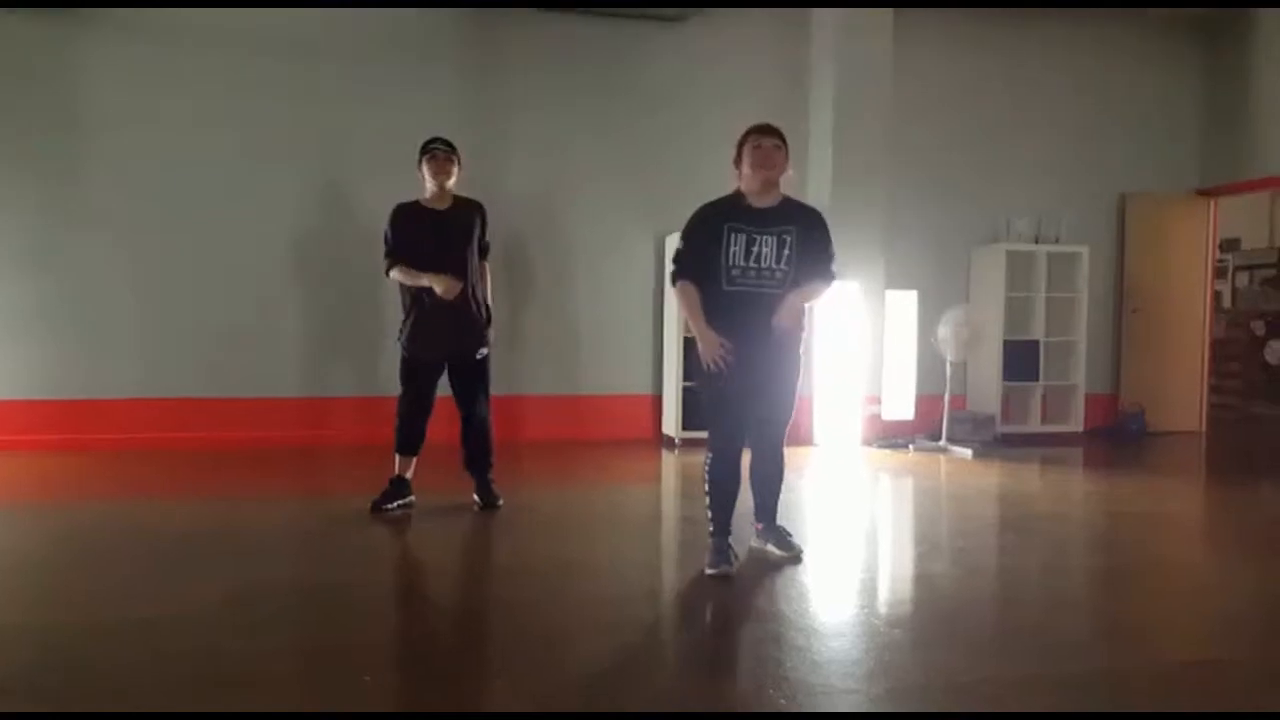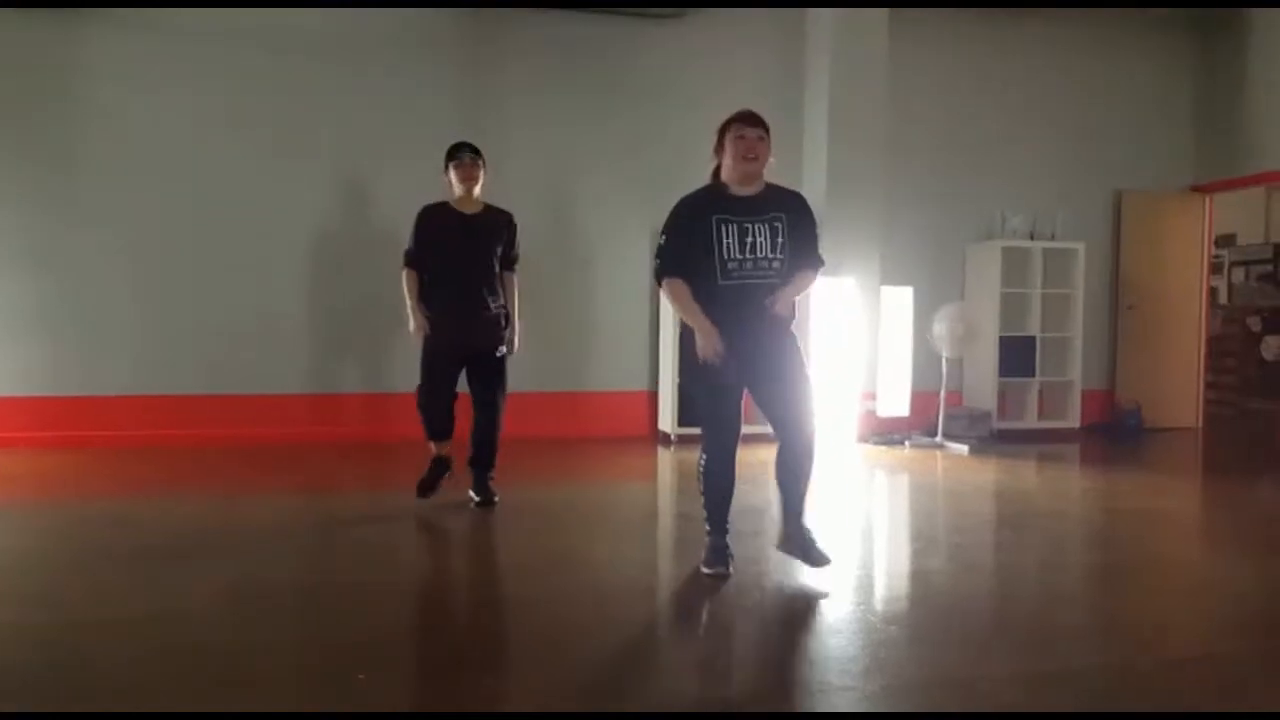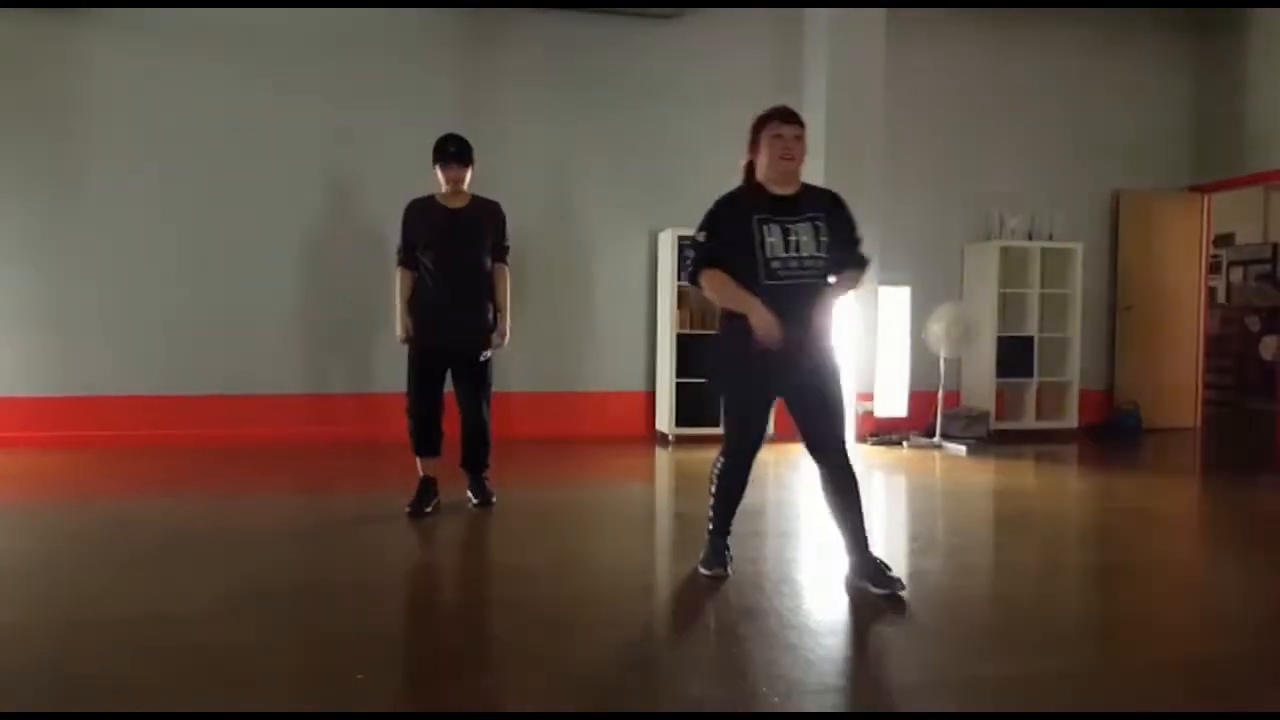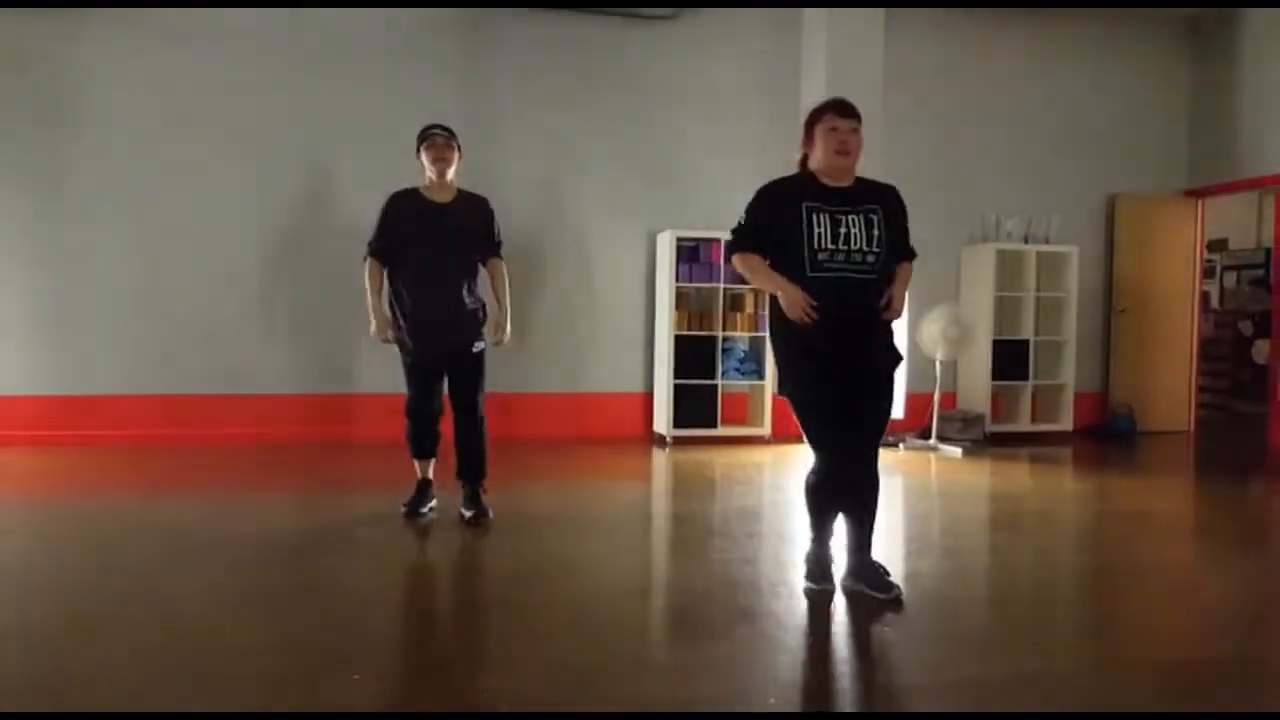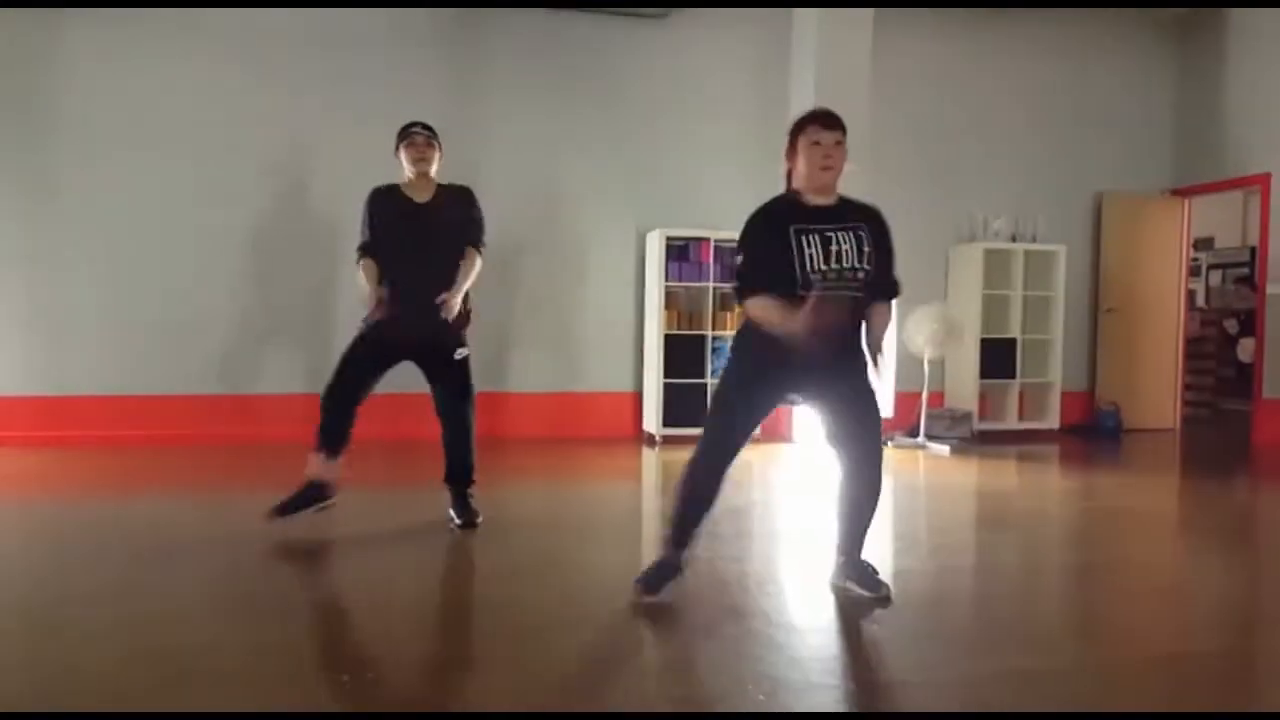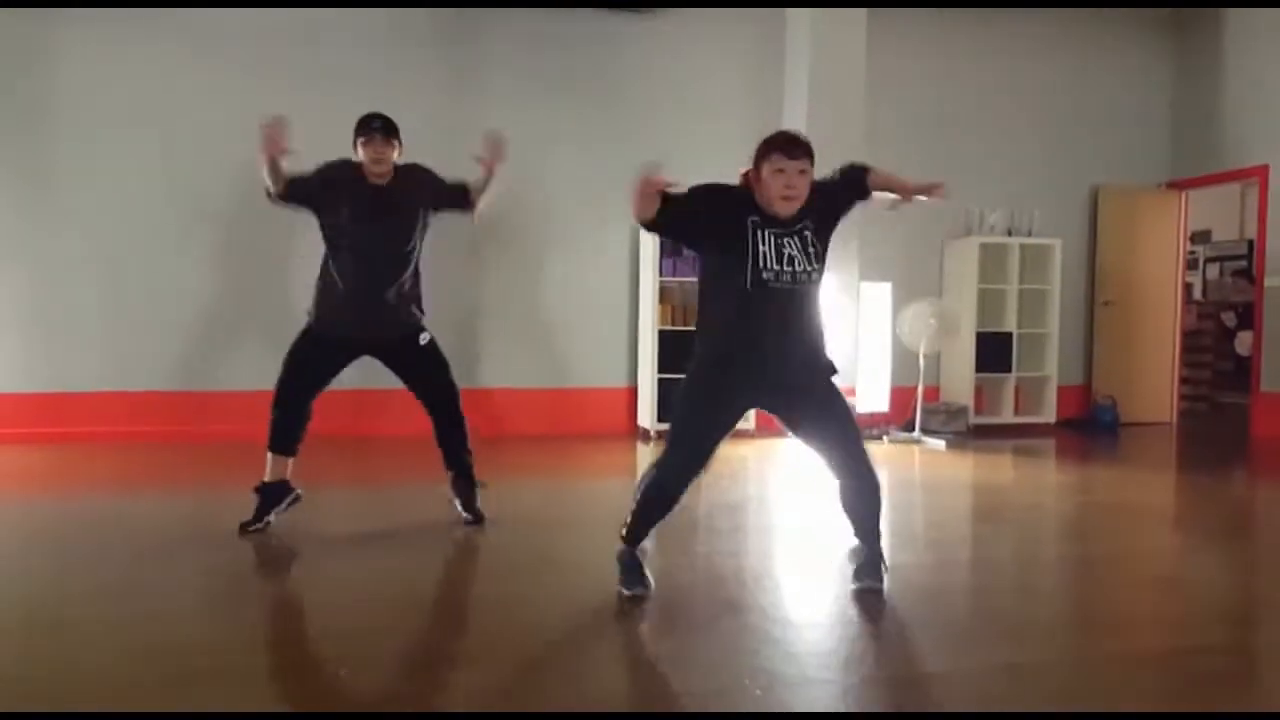
dt=0.4s
person 1, frame 1
left shoulder: (806, 220)
right shoulder: (712, 217)
left elbow: (823, 276)
right elbow: (684, 278)
left wrist: (795, 300)
right wrist: (702, 332)
left hip: (779, 349)
right hip: (723, 349)
left knee: (770, 441)
right knee: (724, 444)
left ankle: (767, 524)
right ankle: (720, 540)
person 1, frame 2
left shoulder: (791, 206)
right shoulder: (693, 209)
left elbow: (810, 263)
right elbow: (669, 274)
left wrist: (789, 293)
right wrist: (700, 327)
left hip: (774, 340)
right hip: (715, 344)
left knee: (799, 434)
right knee: (719, 443)
left ankle: (793, 527)
right ankle: (717, 539)
person 1, frame 3
left shoulder: (829, 206)
right shoulder: (733, 209)
left elbow: (853, 265)
right elbow: (705, 273)
left wrist: (829, 299)
right wrist: (752, 308)
left hip: (811, 349)
right hip: (749, 350)
left knee: (833, 452)
right knee: (740, 449)
left ankle: (861, 558)
right ankle: (717, 540)
person 1, frame 4
left shoulder: (885, 200)
right shoulder: (781, 196)
left elbow: (902, 257)
right elbow: (741, 252)
left wrist: (899, 288)
right wrist: (781, 287)
left hip: (870, 349)
right hip: (805, 348)
left knee: (863, 455)
right knee: (832, 452)
left ankle: (860, 562)
right ankle: (818, 547)
person 1, frame 5
left shoulder: (868, 221)
right shoulder: (769, 221)
left elbow: (882, 291)
right elbow: (751, 294)
left wrist: (876, 337)
right wrist: (792, 323)
left hip: (838, 361)
right hip: (766, 356)
left knee: (866, 457)
right knee: (715, 449)
left ankle: (849, 560)
right ankle: (673, 554)
person 1, frame 6
left shoulder: (818, 209)
right shoulder: (723, 207)
left elbow: (855, 179)
right elbow: (660, 215)
left wrist: (903, 188)
right wrist: (647, 196)
left hip: (798, 367)
right hip: (725, 366)
left knee: (852, 461)
right knee: (680, 460)
left ankle: (870, 549)
right ankle: (630, 548)
person 2, frame 1
left shoulder: (474, 211)
right shoulder: (403, 215)
right elbow: (394, 269)
left wrist: (486, 310)
right wrist: (431, 281)
left hip: (470, 326)
right hip: (422, 328)
left knee: (476, 407)
right knee: (412, 405)
left ankle: (483, 481)
right ankle: (401, 483)
person 2, frame 2
left shoulder: (502, 221)
right shoulder: (431, 217)
left elbow: (508, 274)
right elbow: (411, 267)
left wrist: (513, 323)
right wrist: (414, 311)
left hip: (490, 328)
right hip: (442, 326)
left knee: (490, 404)
right knee: (433, 395)
left ankle: (481, 477)
right ankle: (440, 457)
person 2, frame 3
left shoulder: (491, 213)
right shoulder: (417, 211)
left elbow: (499, 265)
right elbow: (406, 266)
left wrist: (503, 316)
right wrist: (402, 313)
left hip: (475, 326)
right hip: (428, 327)
left knee: (475, 406)
right knee: (422, 404)
left ankle: (477, 478)
right ankle: (428, 483)
person 2, frame 4
left shoulder: (478, 208)
right shoulder: (400, 205)
left elbow: (493, 260)
right elbow: (376, 259)
left wrist: (503, 311)
right wrist: (377, 312)
left hip: (466, 324)
right hip: (416, 326)
left knee: (470, 407)
right knee: (422, 407)
left ankle: (472, 492)
right ankle: (425, 485)
person 2, frame 5
left shoulder: (462, 200)
right shoulder: (380, 200)
left elbow: (473, 251)
right elbow: (368, 253)
left wrist: (459, 292)
right wrist: (372, 290)
left hip: (440, 326)
right hip: (387, 321)
left knee: (457, 410)
right knee: (338, 395)
left ankle: (460, 495)
right ankle: (319, 484)
person 2, frame 6
left shoulder: (418, 181)
right shoulder: (336, 179)
left elbow: (468, 200)
right elbow: (281, 190)
left wrist: (489, 171)
right wrist: (271, 156)
left hip: (399, 319)
right hip: (337, 318)
left knee: (442, 394)
right knee: (292, 390)
left ankle: (464, 484)
right ankle: (276, 486)
